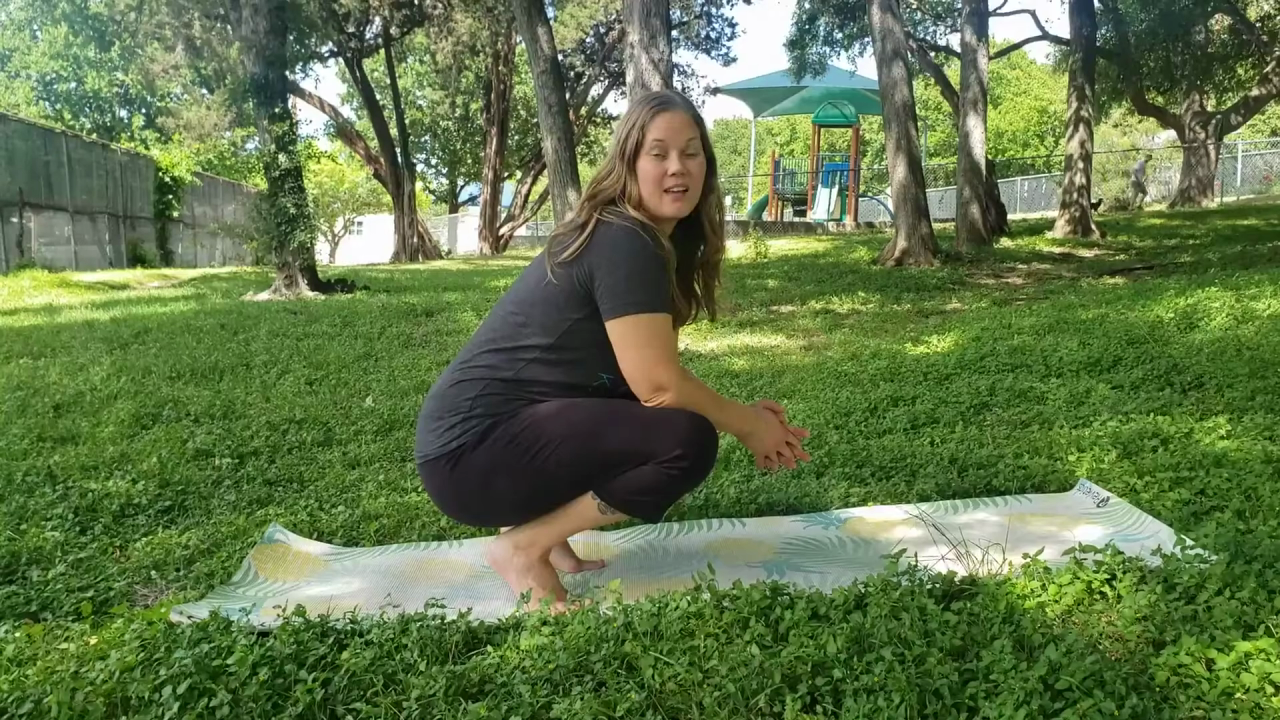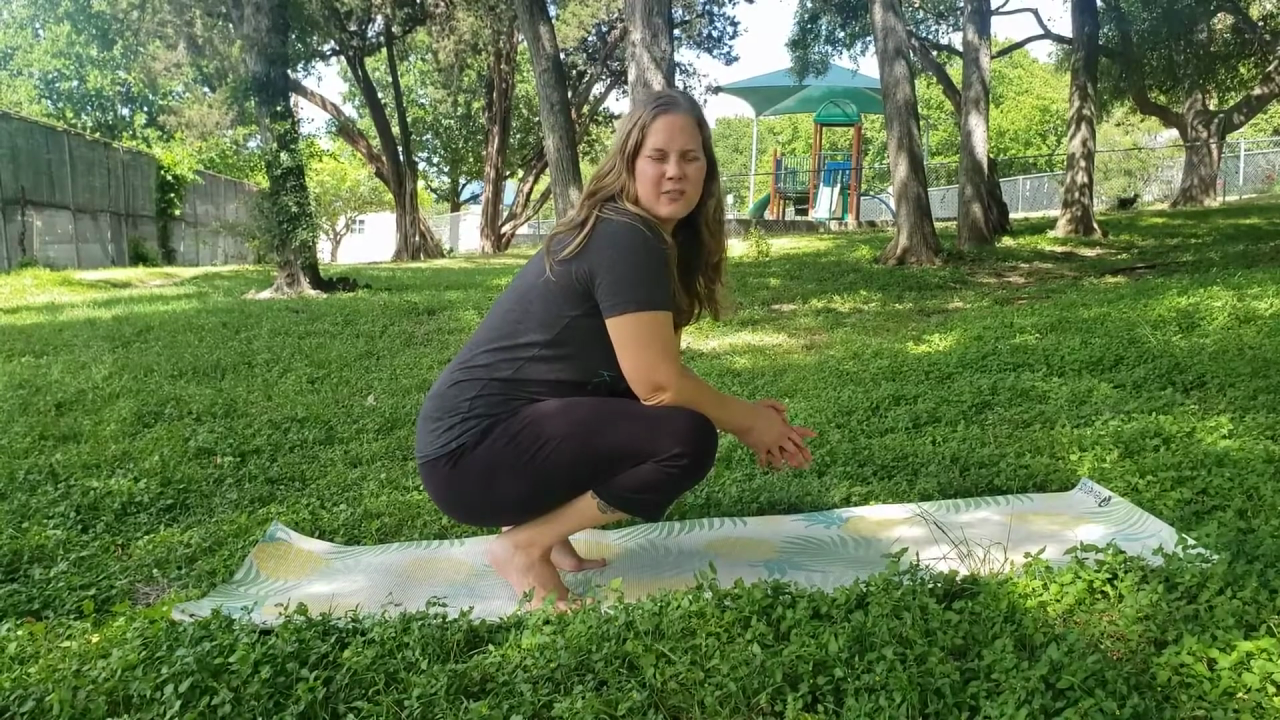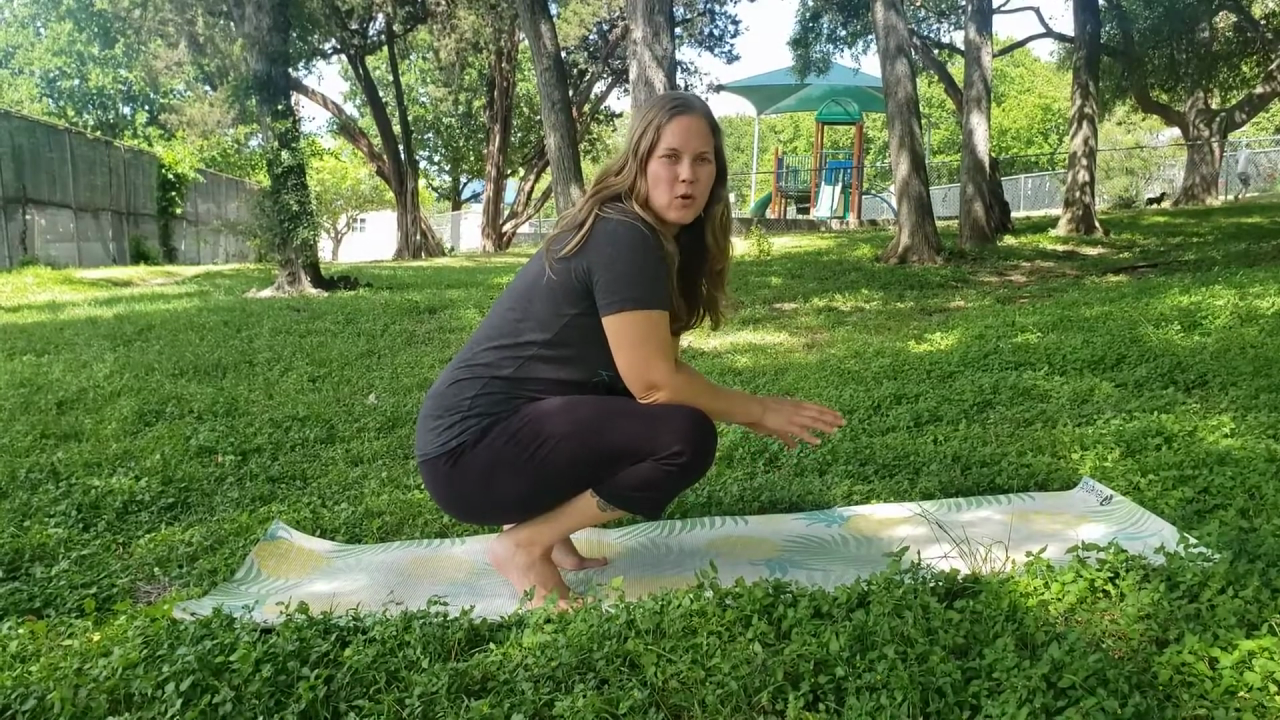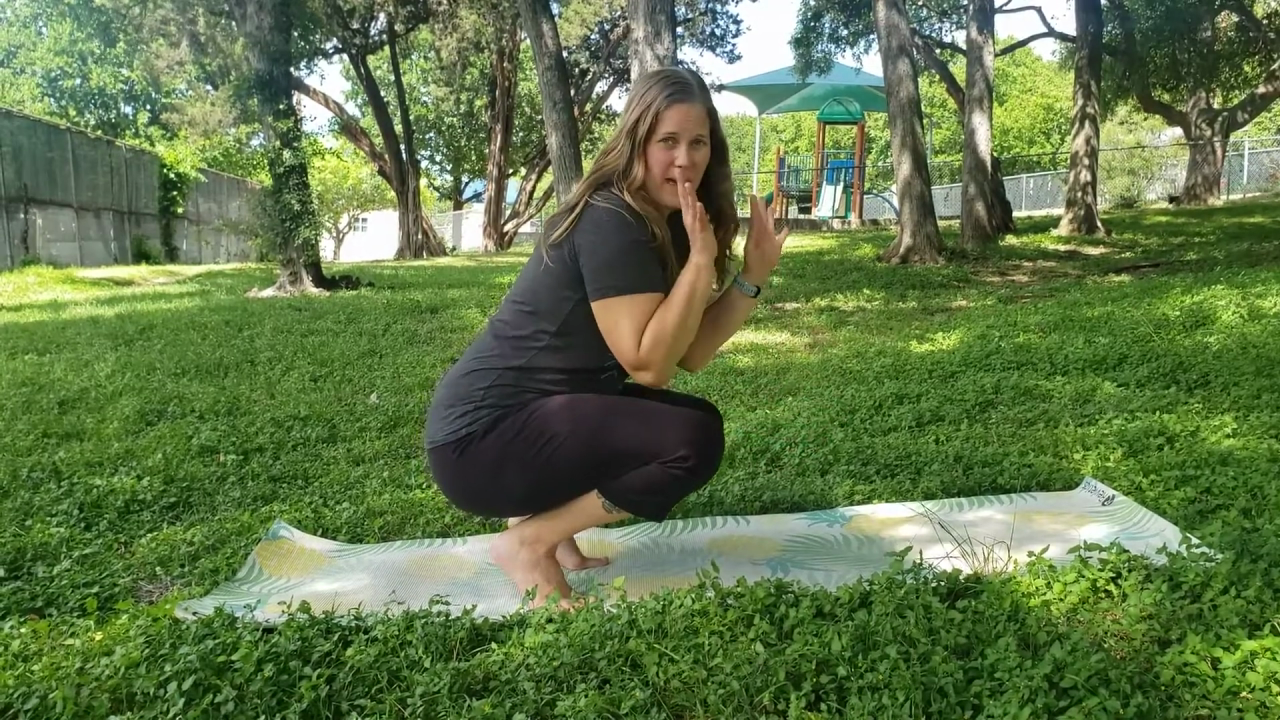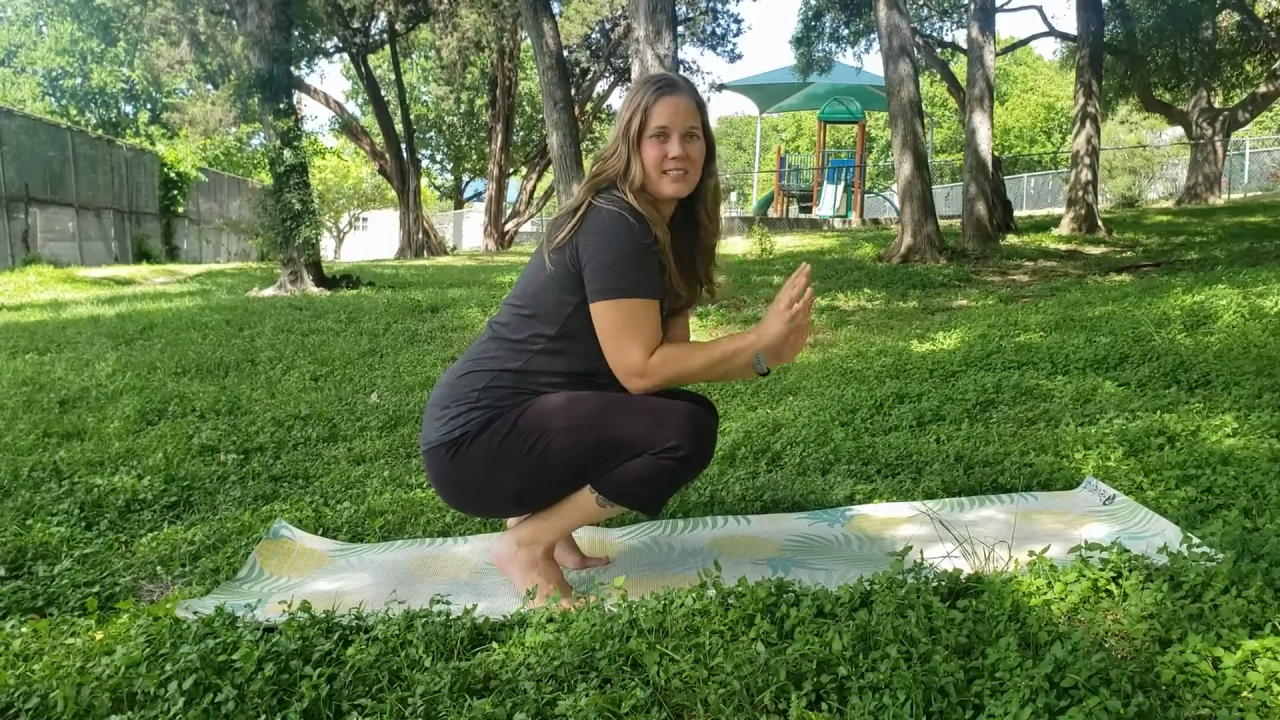
dt=1s
person 1, frame 1
left shoulder: (662, 239)
right shoulder: (623, 242)
left elbow: (657, 379)
right elbow: (659, 386)
left wrist: (743, 416)
right wrist: (748, 425)
left hip: (519, 428)
right hip: (472, 449)
left knee: (688, 417)
right knee: (687, 441)
left ankle: (537, 521)
right ankle: (524, 546)
person 1, frame 2
left shoulder: (658, 237)
right shoulder: (624, 238)
left elbow: (659, 374)
right elbow: (659, 384)
left wrist: (743, 414)
right wrist: (749, 420)
left hip: (517, 428)
right hip: (471, 450)
left knee: (676, 412)
right knee: (687, 440)
left ankle: (537, 519)
right ankle: (524, 545)
person 1, frame 3
left shoulder: (660, 238)
right shoulder: (622, 238)
left elbow: (661, 365)
right elbow: (655, 383)
left wrist: (747, 410)
right wrist: (759, 410)
left hip: (523, 423)
right hip: (470, 448)
left knee: (680, 410)
right knee: (686, 438)
left ankle: (539, 518)
right ankle: (524, 543)
person 1, frame 4
left shoulder: (662, 224)
right shoulder: (610, 223)
left elbow: (690, 352)
right elbow: (649, 364)
left wrist: (752, 275)
right wrist: (701, 260)
left hip: (537, 416)
right hip: (482, 438)
left knee: (697, 418)
right knee: (694, 441)
left ankle: (543, 516)
right ankle: (529, 542)
person 1, frame 5
left shoulder: (671, 227)
right shoulder: (614, 226)
left elbow: (674, 356)
right elbow: (641, 370)
left wrist: (768, 355)
right wrist: (759, 338)
left hip: (535, 416)
right hip: (476, 439)
left knee: (690, 413)
right knee: (686, 433)
left ankle: (539, 513)
right ankle: (528, 543)
